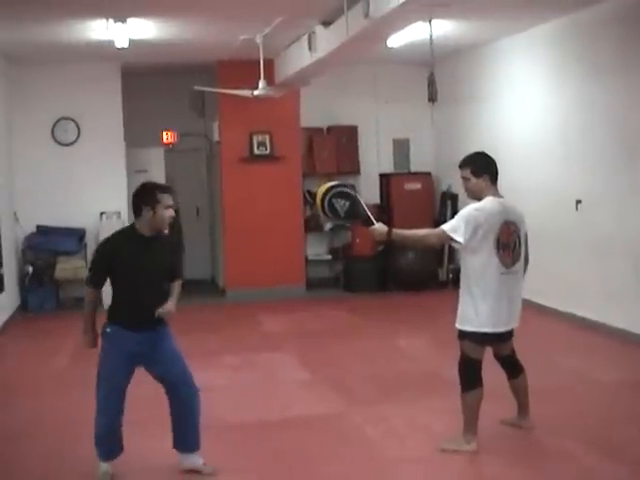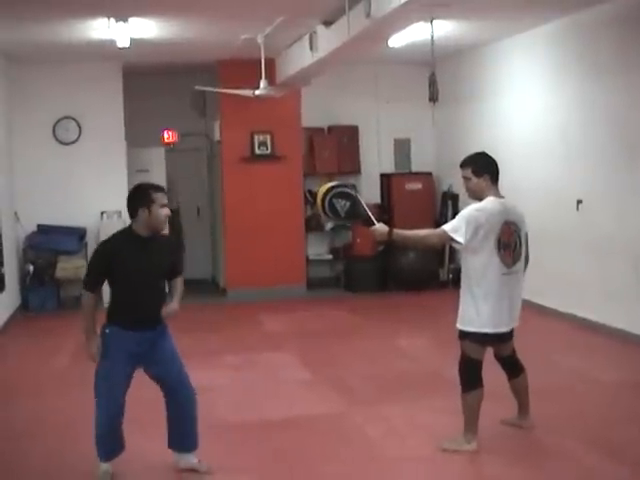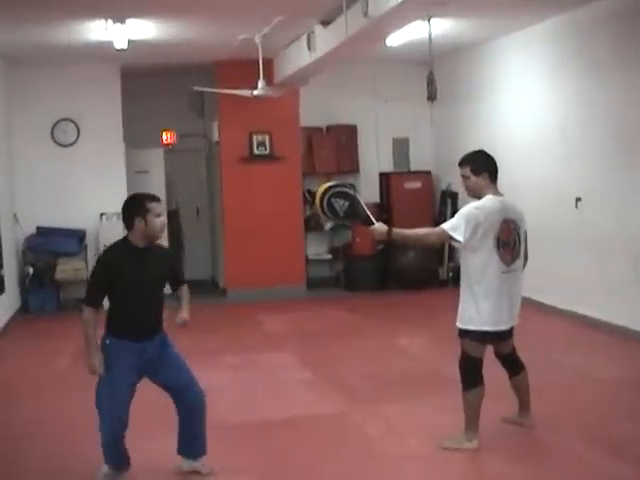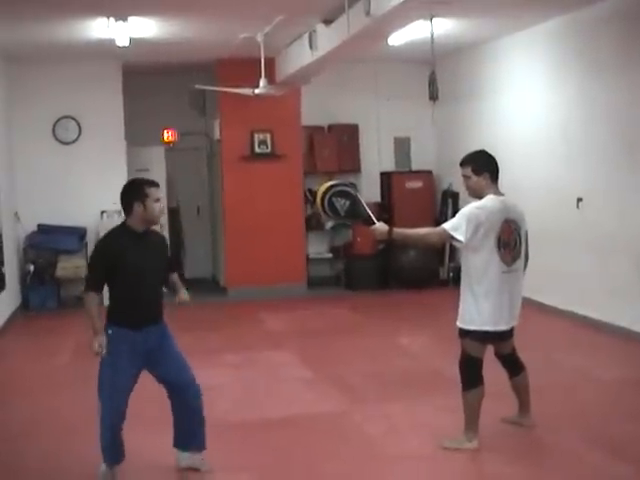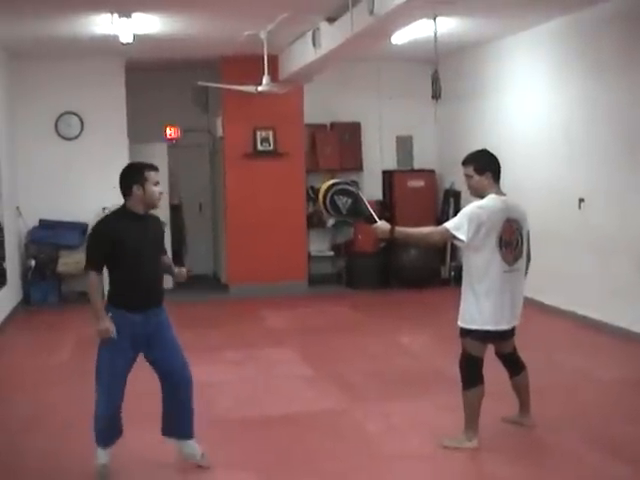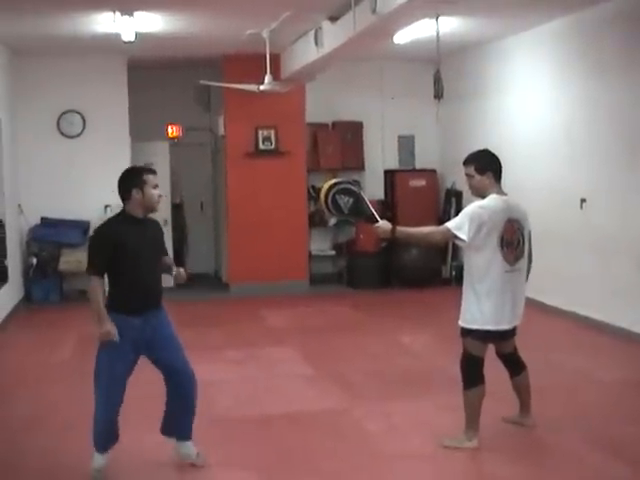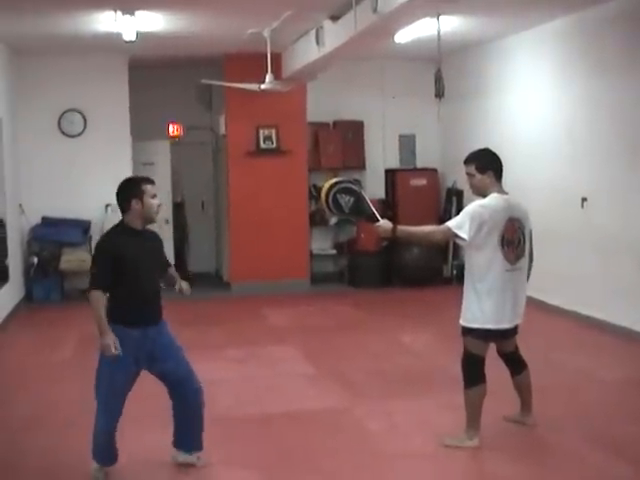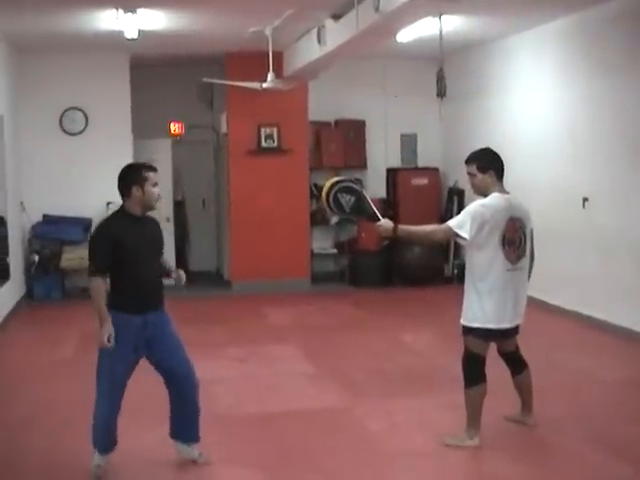
dt=0.1s
person 1, frame 1
left shoulder: (169, 245)
right shoulder: (113, 246)
right elbow: (93, 287)
left wrist: (172, 302)
right wrist: (89, 328)
left hip: (157, 335)
right hip: (120, 336)
left knee: (186, 392)
right knee: (109, 404)
left ankle: (189, 455)
person 1, frame 2
left shoulder: (167, 245)
right shoulder: (111, 248)
left elbow: (176, 276)
right elbow: (91, 291)
left wrist: (175, 301)
right wrist: (91, 336)
left hip: (156, 334)
right hip: (120, 336)
left knee: (182, 393)
right knee: (109, 405)
left ankle: (185, 455)
person 1, frame 3
left shoulder: (163, 255)
right shoulder: (111, 259)
left elbow: (180, 284)
right elbow: (90, 307)
left wrist: (185, 309)
right wrist: (92, 351)
left hip: (157, 344)
right hip: (120, 347)
left knee: (192, 397)
right knee: (113, 417)
person 1, frame 4
left shoulder: (158, 241)
right shoulder: (109, 244)
right elbow: (92, 290)
left wrist: (180, 290)
right wrist: (97, 333)
left hip: (157, 332)
right hip: (122, 336)
left knee: (188, 391)
right knee: (113, 407)
left ankle: (189, 453)
person 1, frame 5
left shoulder: (155, 225)
right shoulder: (108, 227)
right elbow: (93, 272)
left wrist: (175, 270)
right wrist: (100, 316)
left hip: (156, 317)
right hip: (122, 320)
left knee: (179, 380)
right knee: (110, 390)
left ankle: (185, 442)
right ankle: (104, 449)
person 1, frame 6
left shoulder: (154, 228)
right shoulder: (109, 231)
right elbow: (95, 277)
left wrist: (174, 268)
right wrist: (103, 320)
left hip: (156, 319)
right hip: (122, 323)
left knee: (183, 380)
right knee: (108, 394)
left ankle: (183, 442)
right ankle: (101, 454)
person 1, frame 7
left shoulder: (153, 239)
right shoulder: (110, 243)
right elbow: (97, 291)
left wrist: (177, 281)
right wrist: (104, 334)
left hip: (156, 331)
right hip: (123, 335)
left knee: (190, 390)
right knee: (109, 404)
left ankle: (186, 451)
person 1, frame 8
left shoulder: (153, 226)
right shoulder: (108, 230)
right elbow: (97, 279)
left wrist: (172, 272)
right wrist: (104, 323)
left hip: (157, 318)
right hip: (123, 322)
left knee: (185, 380)
right knee: (109, 392)
left ankle: (186, 443)
right ankle: (101, 452)
person 2, frame 1
left shoulder: (477, 213)
right shoulder: (515, 212)
left elbow: (434, 238)
right elbow: (523, 258)
left wrist: (389, 233)
left hip: (481, 308)
right hip: (505, 305)
left knee: (469, 369)
right knee: (508, 358)
left ankle: (468, 438)
right ankle: (524, 416)
person 2, frame 2
left shoulder: (478, 213)
right shoulder: (515, 213)
left elbow: (435, 238)
right elbow: (524, 258)
left wrist: (390, 234)
left hip: (481, 308)
right hip: (506, 305)
left knee: (470, 369)
right knee: (508, 359)
left ankle: (469, 438)
right ankle: (524, 416)
person 2, frame 3
left shoulder: (477, 211)
right shoulder: (514, 211)
left elbow: (434, 237)
right elbow: (523, 257)
left wrist: (389, 233)
left hip: (481, 306)
right hip: (505, 303)
left knee: (470, 367)
right knee: (509, 357)
left ankle: (470, 437)
right ankle: (525, 414)
person 2, frame 4
left shoulder: (478, 211)
right shoulder: (515, 210)
left elbow: (435, 236)
right elbow: (523, 257)
left wrist: (390, 233)
left hip: (481, 306)
right hip: (506, 303)
left knee: (470, 367)
right knee: (508, 357)
left ankle: (470, 437)
right ankle: (525, 414)
person 2, frame 5
left shoulder: (480, 211)
right shoulder: (517, 210)
left elbow: (437, 236)
right elbow: (525, 256)
left wrist: (392, 231)
left hip: (483, 306)
right hip: (507, 303)
left knee: (471, 366)
right knee: (509, 356)
left ankle: (470, 436)
right ankle: (525, 414)
person 2, frame 6
left shoulder: (481, 211)
right shoulder: (518, 210)
left elbow: (438, 235)
right elbow: (527, 257)
left wrist: (393, 231)
left hip: (483, 305)
right hip: (508, 303)
left knee: (471, 366)
right knee: (510, 356)
left ankle: (470, 436)
right ankle: (525, 414)
person 2, frame 7
left shoulder: (482, 209)
right shoulder: (519, 209)
left elbow: (439, 234)
right elbow: (528, 255)
left wrist: (394, 230)
left hip: (485, 304)
right hip: (509, 301)
left knee: (472, 365)
right knee: (511, 355)
left ankle: (471, 434)
right ankle: (527, 413)
person 2, frame 8
left shoulder: (483, 209)
right shoulder: (520, 209)
left elbow: (440, 233)
right elbow: (529, 254)
left wrist: (395, 229)
left hip: (485, 304)
right hip: (510, 301)
left knee: (473, 364)
right knee: (511, 355)
left ankle: (471, 434)
right ankle: (527, 412)
